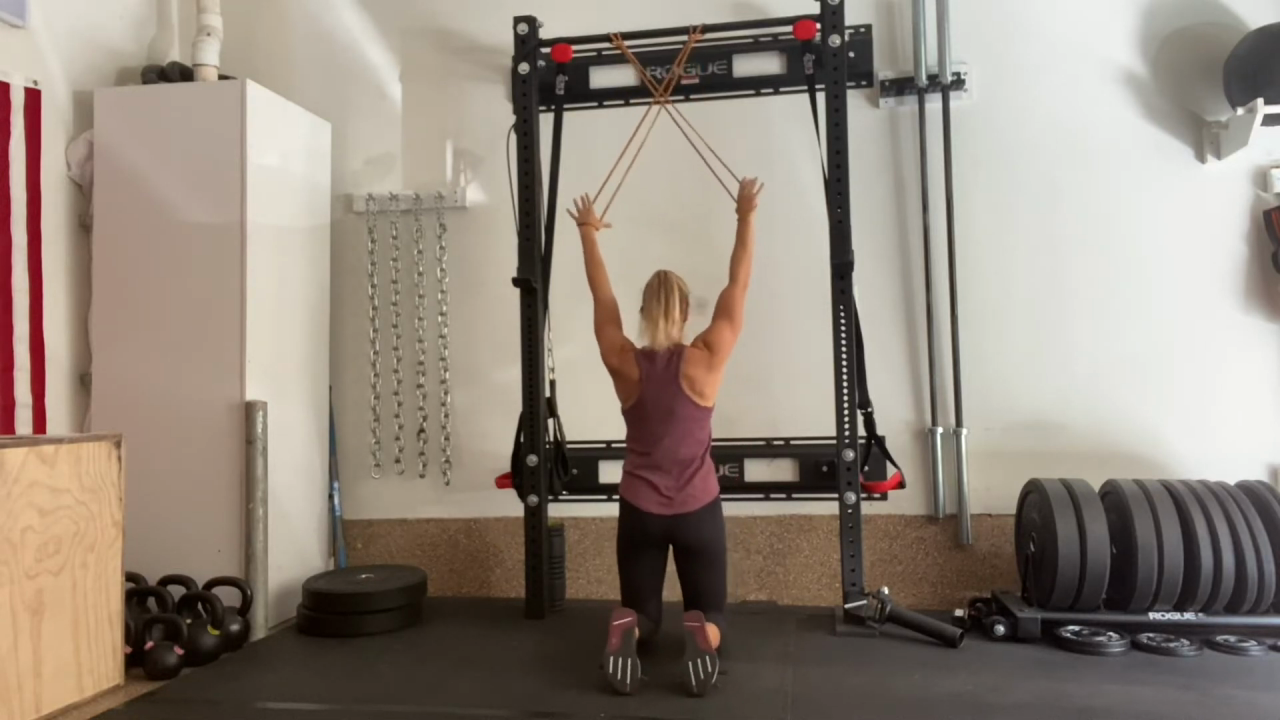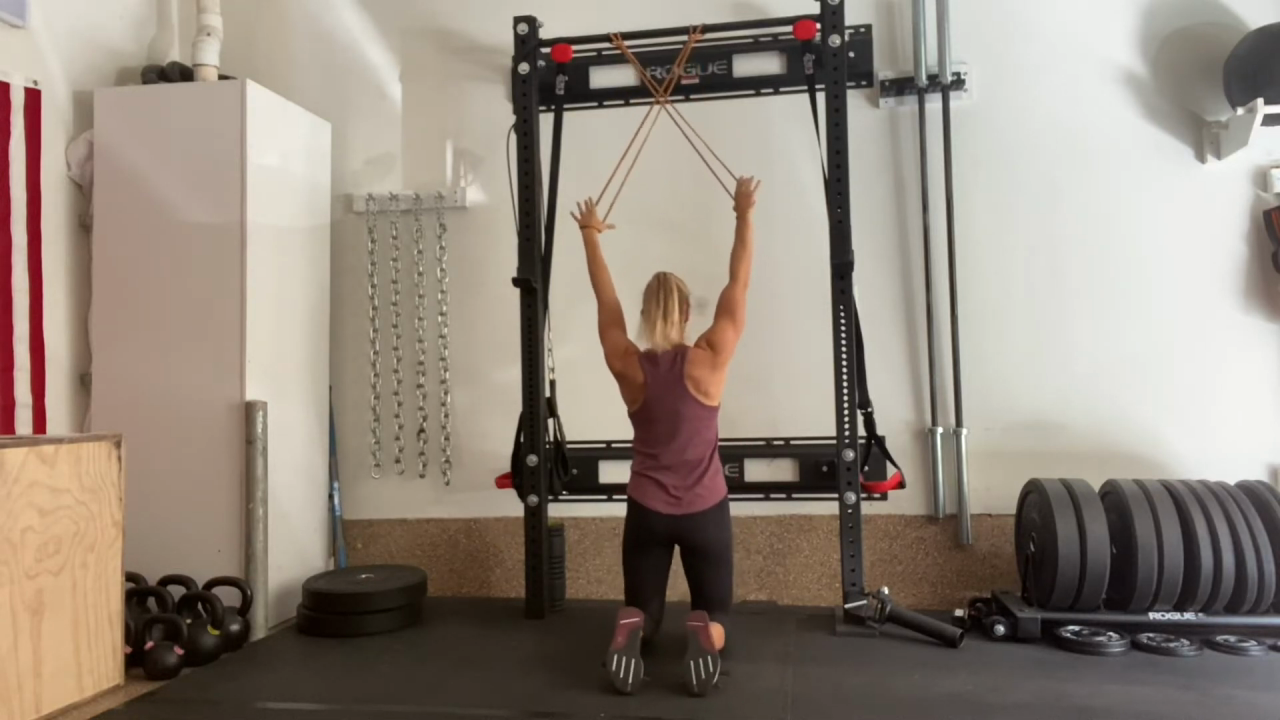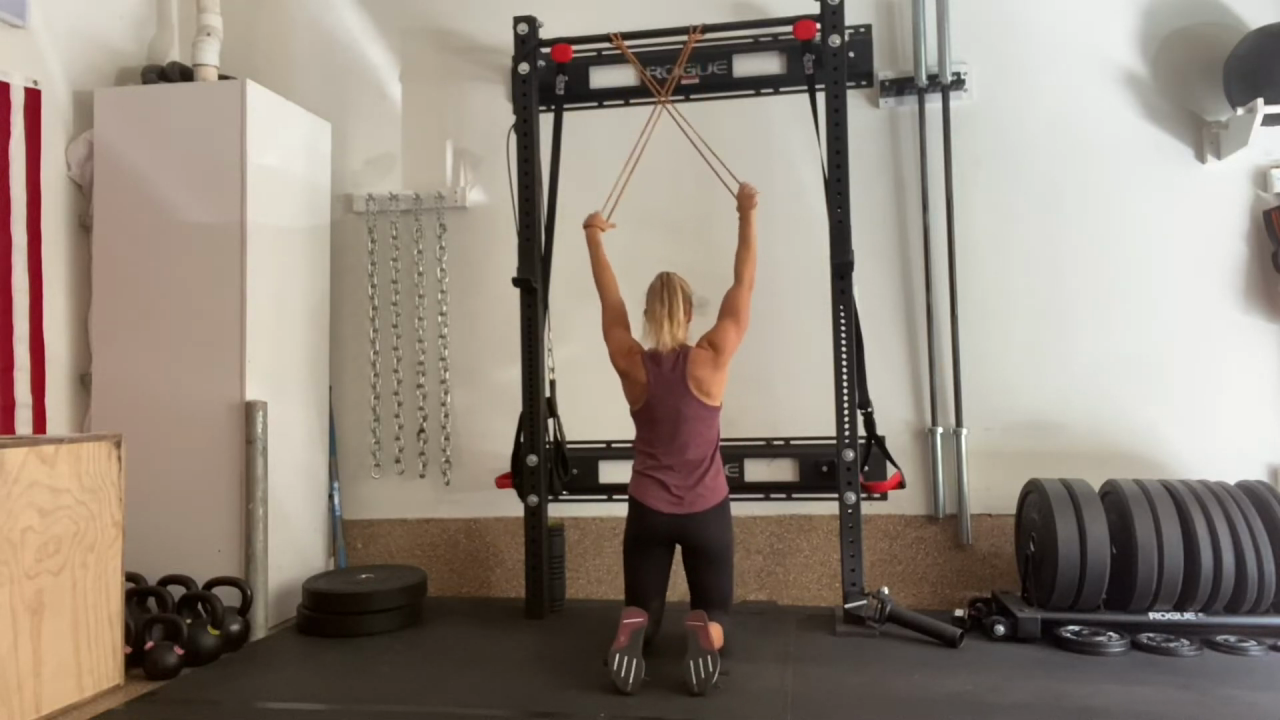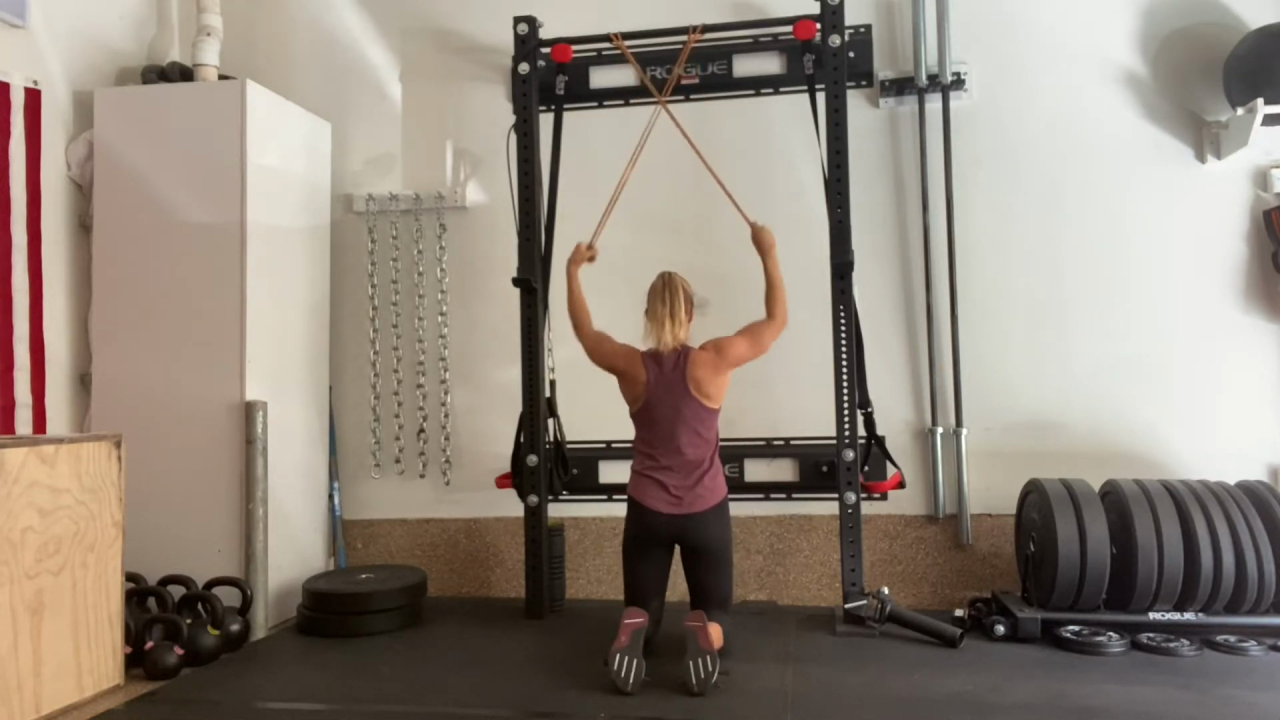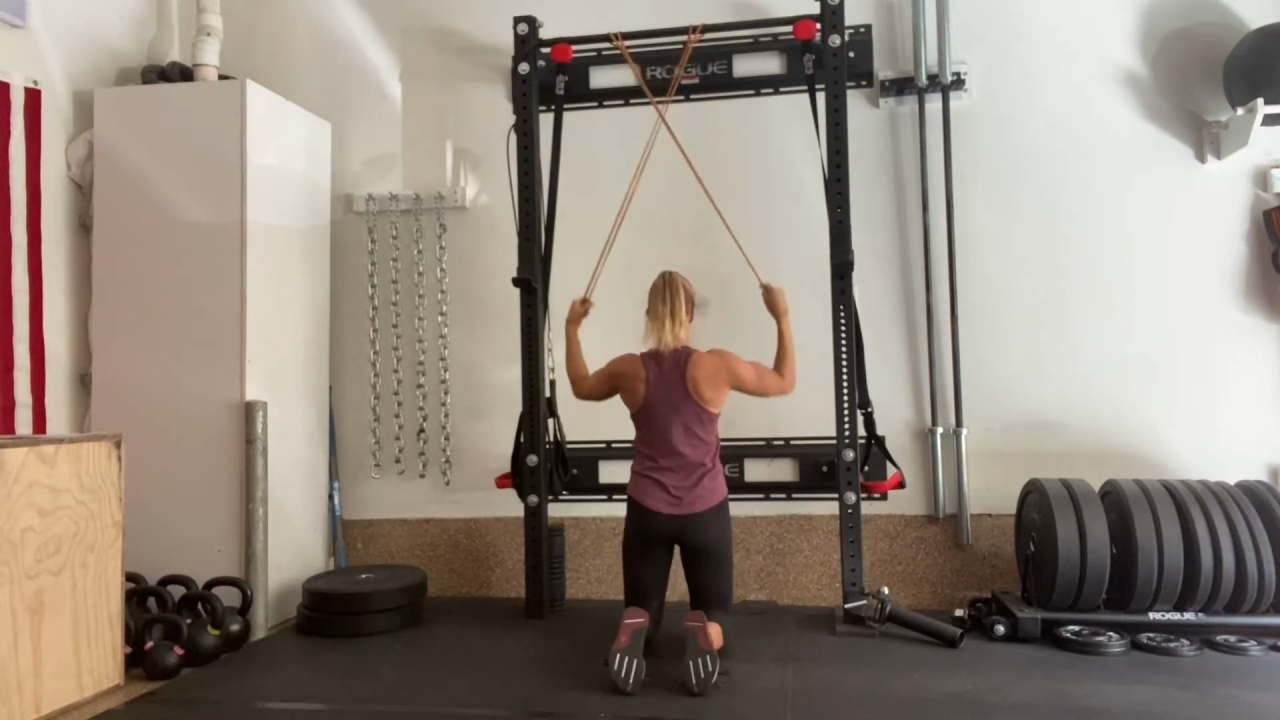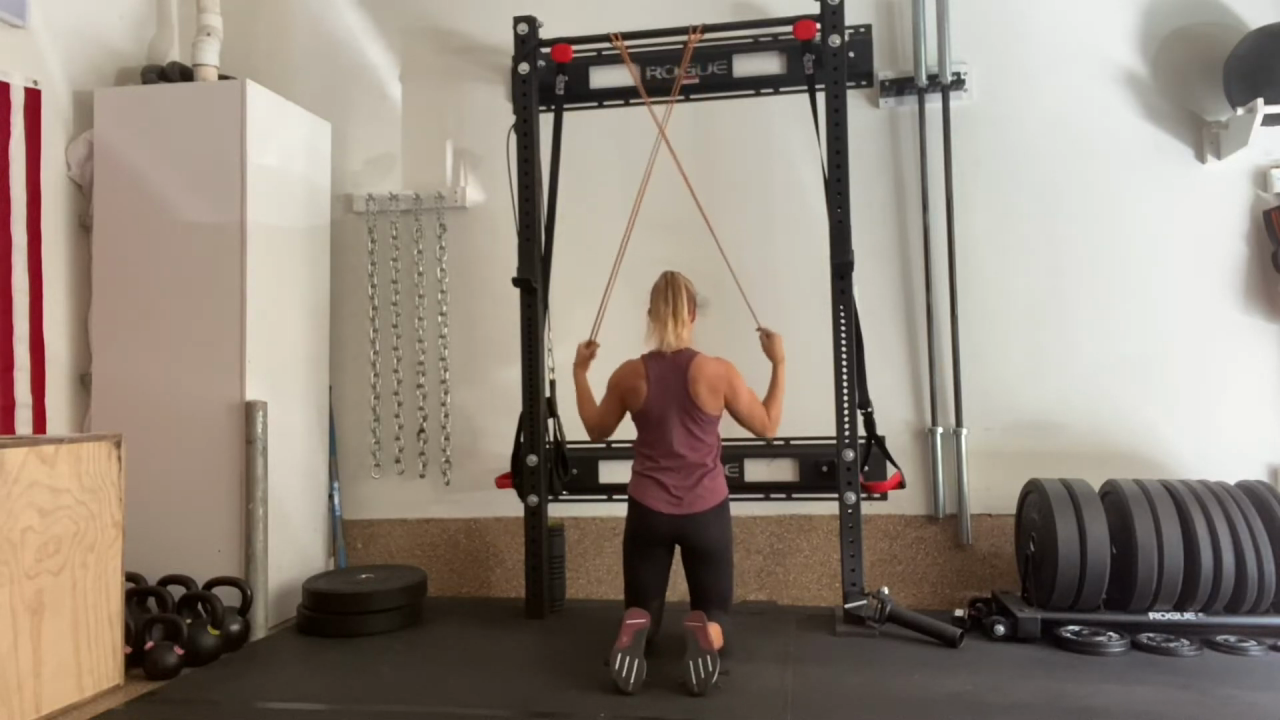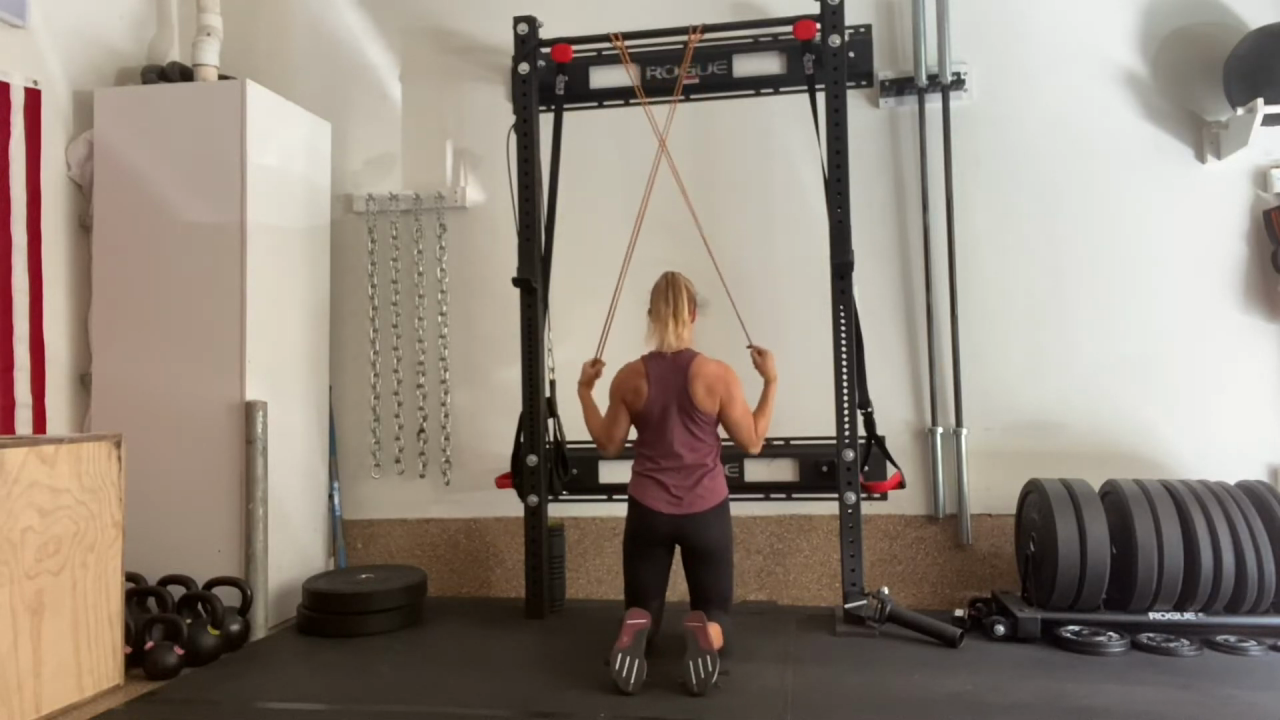
dt=0.2s
person 1, frame 1
left shoulder: (624, 364)
right shoulder: (704, 362)
left elbow: (602, 296)
right elbow: (736, 288)
left wrist: (587, 232)
right wrist: (746, 217)
left hip: (640, 511)
right hip: (698, 511)
left knee: (640, 611)
right knee: (709, 612)
left ankle: (626, 632)
right ankle: (699, 635)
person 1, frame 2
left shoulder: (628, 367)
right shoulder: (708, 363)
left elbow: (606, 298)
right elbow: (738, 285)
left wrist: (590, 234)
right wrist: (744, 214)
left hip: (647, 511)
right hip: (704, 511)
left knee: (643, 610)
right knee: (714, 612)
left ankle: (630, 632)
right ankle: (703, 635)
person 1, frame 3
left shoulder: (631, 366)
right shoulder: (710, 362)
left elbow: (610, 298)
right elbow: (743, 287)
left wrist: (594, 235)
right wrist: (747, 216)
left hip: (648, 511)
right hip: (706, 511)
left knee: (642, 607)
right knee: (714, 611)
left ankle: (632, 631)
right ankle: (704, 634)
person 1, frame 4
left shoulder: (631, 367)
right shoulder: (711, 363)
left elbow: (584, 328)
right elbow: (777, 320)
left wrist: (572, 271)
right wrist: (767, 253)
left hip: (647, 510)
right hip: (706, 510)
left knee: (642, 605)
right knee: (714, 611)
left ankle: (633, 631)
right ankle: (703, 633)
person 1, frame 5
left shoulder: (629, 371)
right shoulder: (715, 367)
left elbow: (580, 385)
right elbow: (785, 381)
left wrist: (572, 328)
right wrist: (782, 317)
left hip: (647, 510)
right hip: (705, 510)
left knee: (641, 606)
right knee: (713, 611)
left ankle: (632, 631)
right ankle: (703, 633)
person 1, frame 6
left shoulder: (630, 375)
right shoulder: (717, 372)
left elbow: (596, 430)
right elbow: (769, 426)
left wrist: (580, 372)
right wrist: (779, 362)
left hip: (648, 510)
right hip: (706, 510)
left knee: (642, 606)
right knee: (714, 611)
left ankle: (634, 632)
right ankle: (704, 633)
person 1, frame 7
left shoulder: (630, 376)
right shoulder: (717, 374)
left elbow: (608, 445)
right elbow: (753, 442)
left wrist: (585, 390)
right wrist: (771, 380)
left hip: (648, 510)
right hip: (706, 510)
left knee: (642, 607)
right knee: (713, 611)
left ankle: (634, 633)
right ankle: (704, 635)
